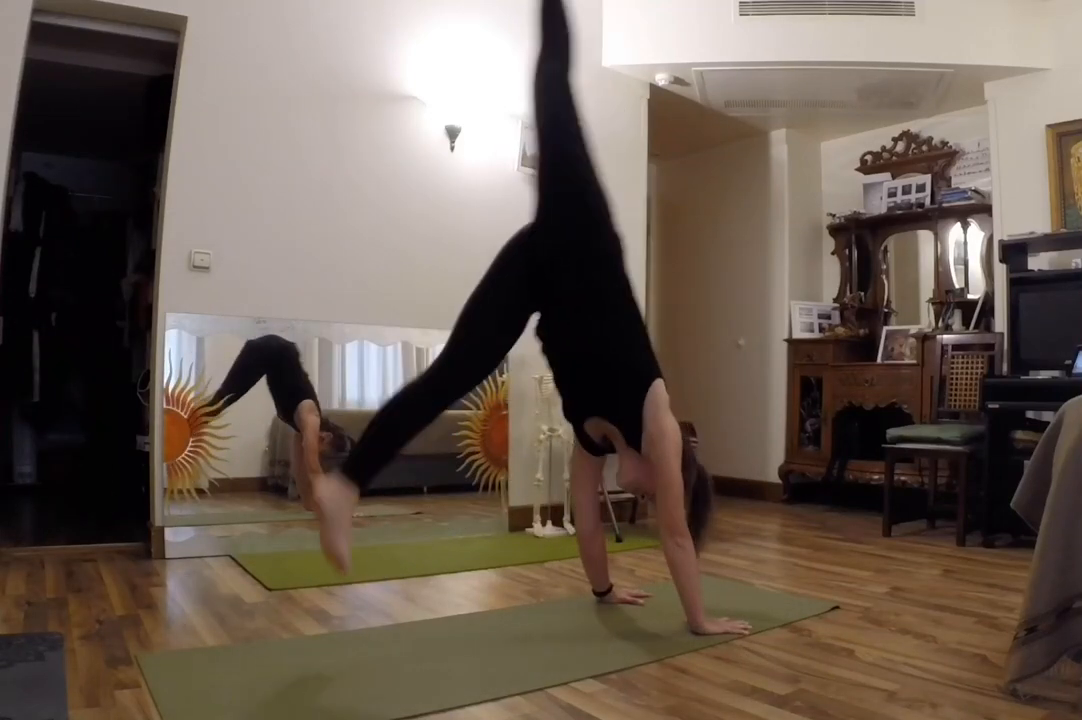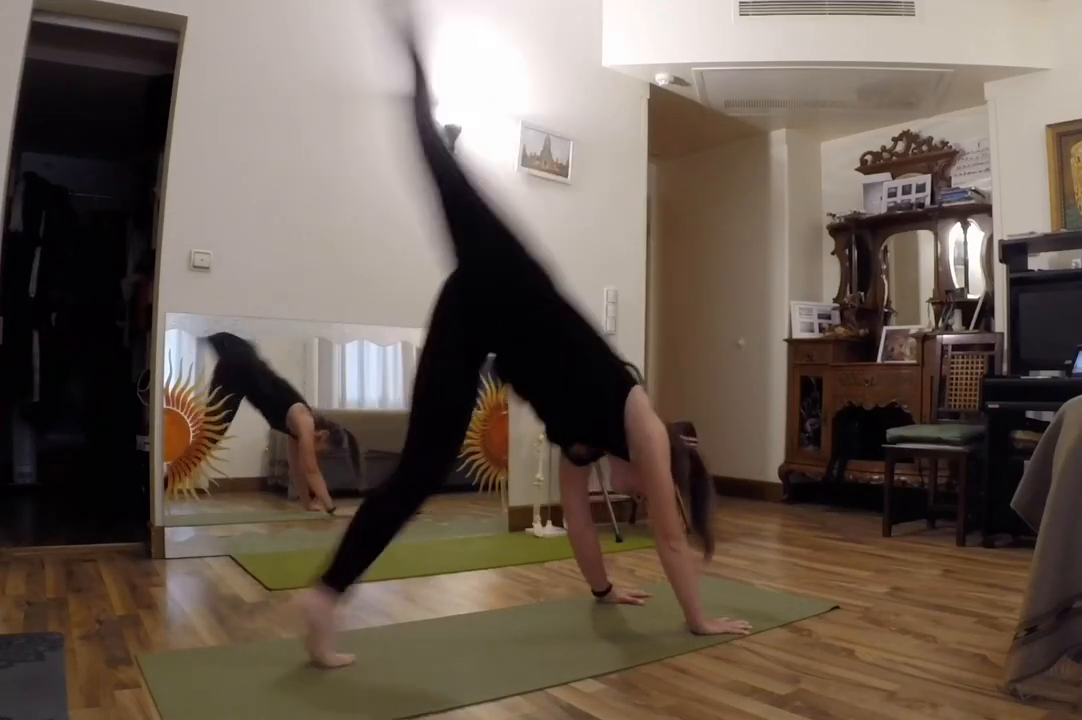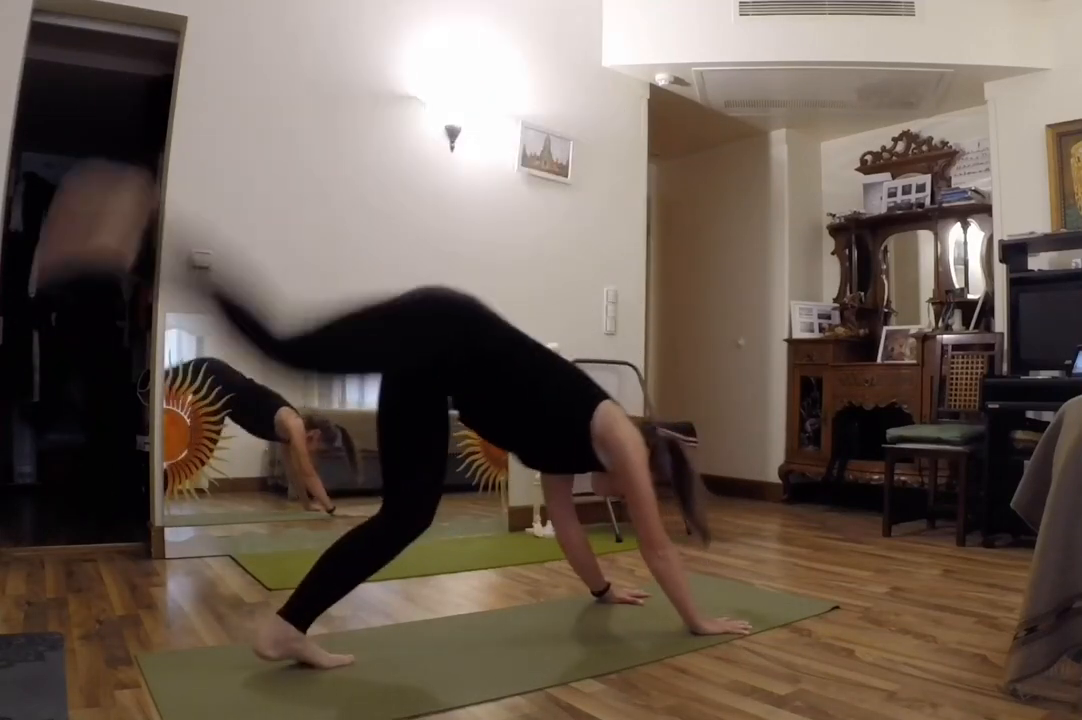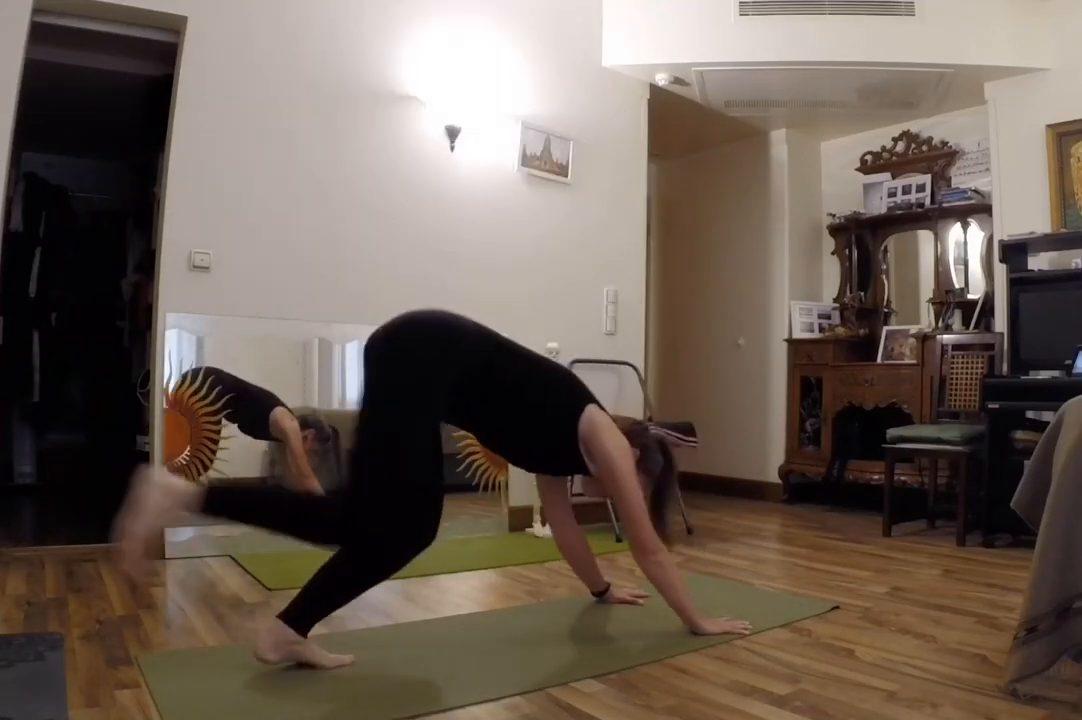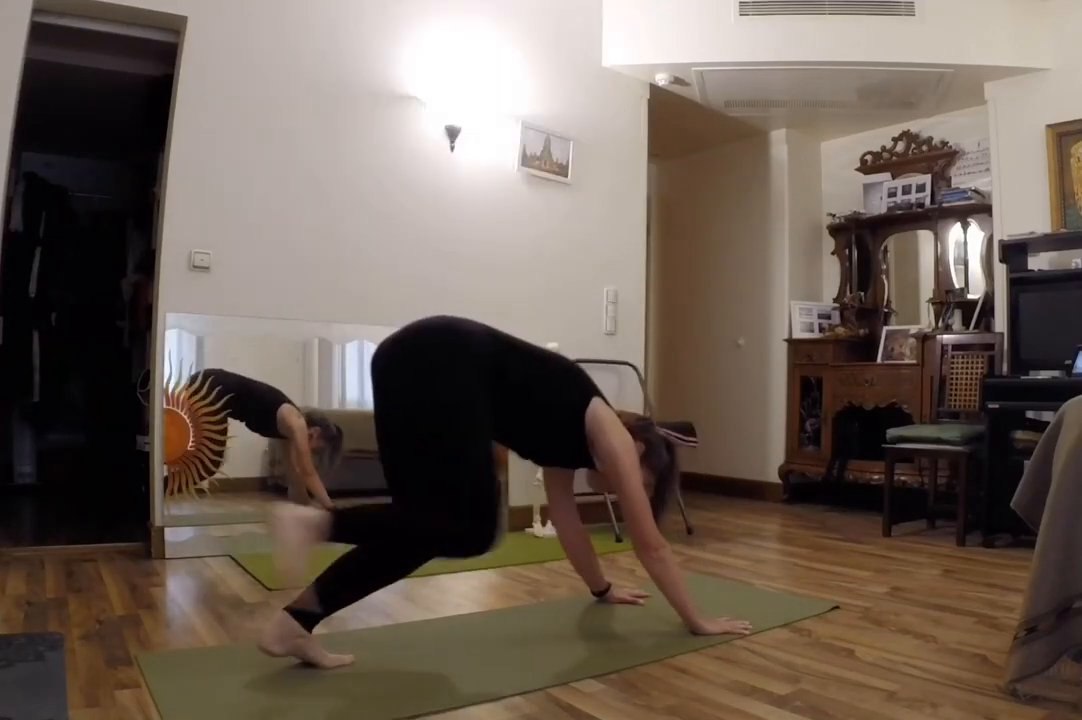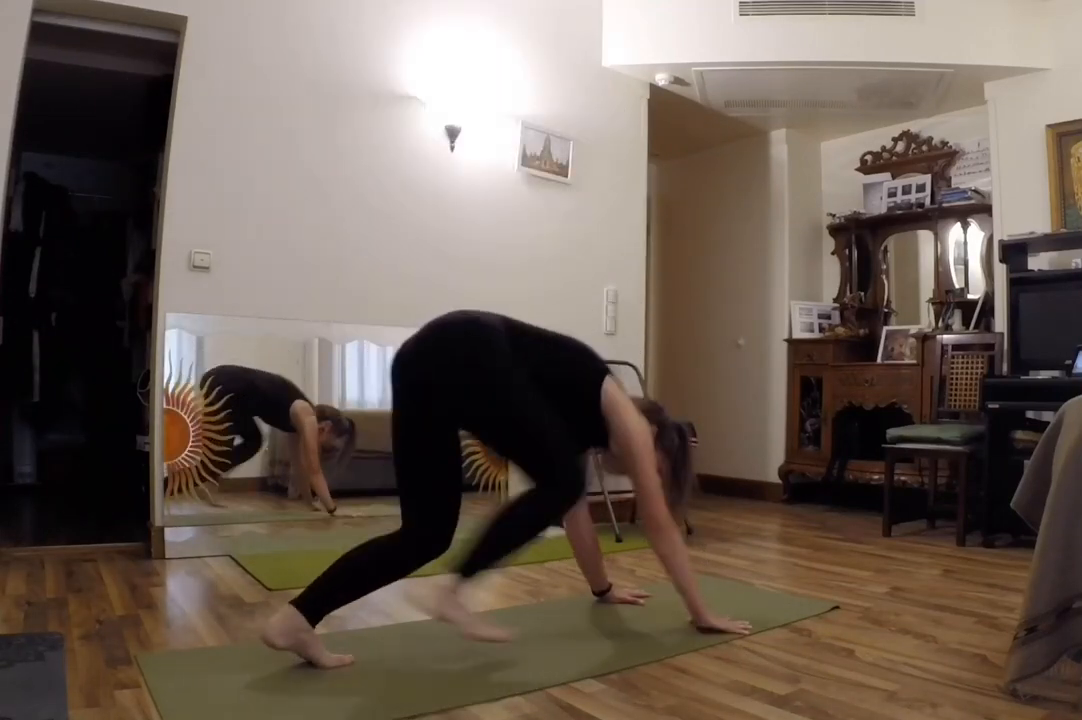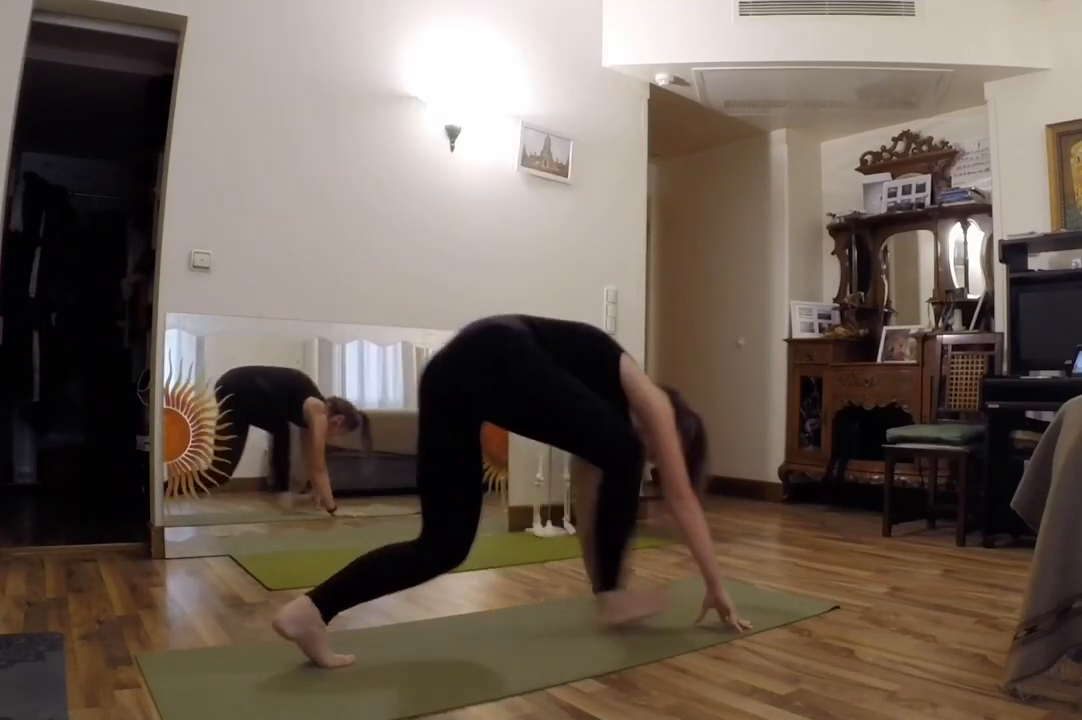
dt=0.2s
person 1, frame 1
left shoulder: (596, 431)
right shoulder: (657, 427)
left elbow: (586, 515)
right elbow: (675, 532)
left wrist: (604, 588)
right wrist: (701, 621)
left hip: (542, 257)
right hip: (572, 247)
left knee: (451, 373)
right knee: (558, 104)
left ankle: (344, 482)
person 1, frame 2
left shoulder: (581, 440)
right shoulder: (639, 427)
left elbow: (576, 516)
right elbow: (669, 536)
left wrist: (603, 588)
right wrist: (700, 619)
left hip: (476, 306)
right hip: (497, 284)
left knee: (422, 469)
left ankle: (324, 596)
person 1, frame 3
left shoulder: (569, 443)
right shoulder: (619, 434)
left elbow: (564, 519)
right elbow: (655, 541)
left wrist: (602, 586)
right wrist: (698, 619)
left hip: (446, 355)
right hip: (441, 330)
left knee: (405, 515)
right knee: (291, 352)
left ankle: (286, 626)
person 1, frame 4
left shoulder: (564, 445)
right shoulder: (604, 440)
left elbow: (561, 522)
right elbow: (648, 546)
left wrist: (602, 588)
right wrist: (696, 619)
left hip: (415, 349)
right hip: (428, 351)
left knee: (415, 526)
right knee: (362, 522)
left ankle: (288, 629)
right ankle: (177, 494)
person 1, frame 5
left shoulder: (571, 437)
right shoulder: (608, 433)
left elbow: (565, 520)
right elbow: (649, 543)
left wrist: (602, 589)
right wrist: (696, 620)
left hip: (406, 356)
right hip: (442, 359)
left knee: (434, 526)
right knee: (473, 530)
left ankle: (292, 623)
right ankle: (316, 522)
person 1, frame 6
left shoulder: (585, 421)
right shoulder: (624, 416)
left elbow: (575, 513)
right elbow: (660, 525)
left wrist: (603, 588)
right wrist: (702, 613)
left hip: (422, 356)
right hip: (466, 354)
left knee: (428, 533)
right knee: (562, 481)
left ankle: (298, 618)
right ankle: (455, 590)
person 1, frame 7
left shoulder: (605, 415)
right shoulder: (649, 401)
left elbow: (593, 500)
right elbow: (682, 498)
left wrist: (600, 582)
right wrist: (716, 589)
left hip: (449, 369)
right hip: (498, 360)
left knee: (443, 544)
right knee: (620, 461)
left ankle: (310, 611)
right ankle: (616, 598)
